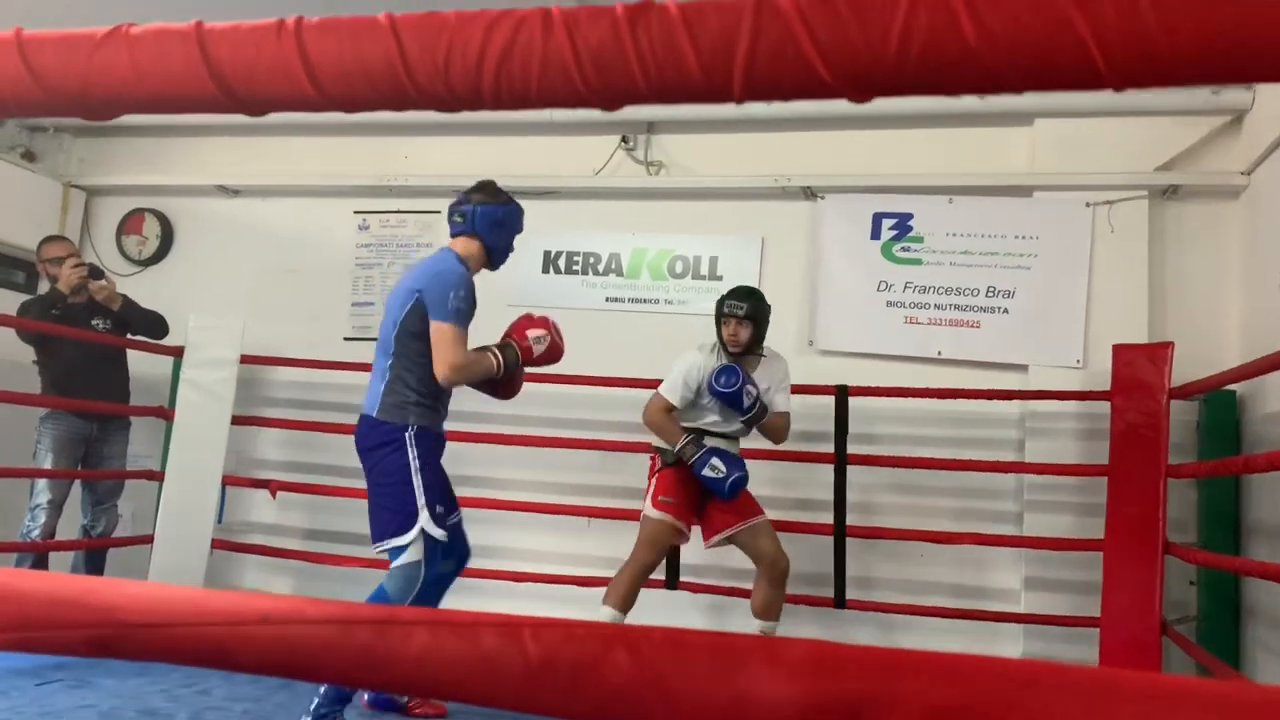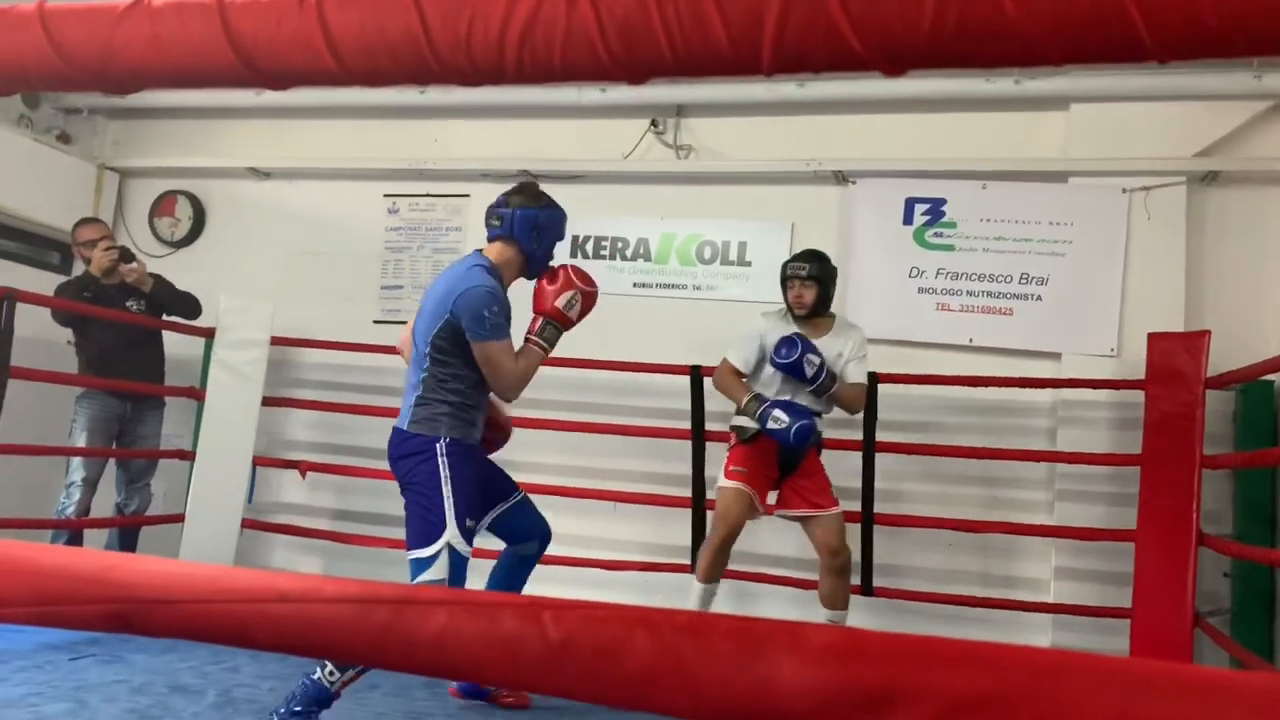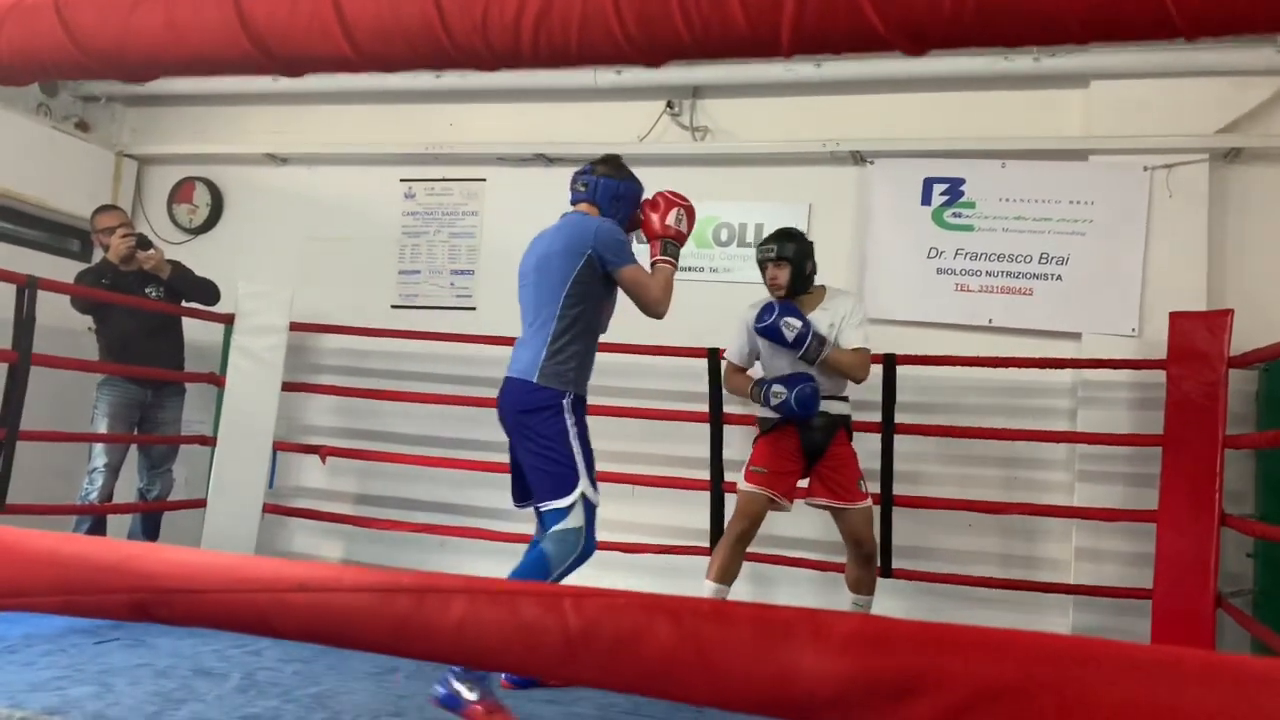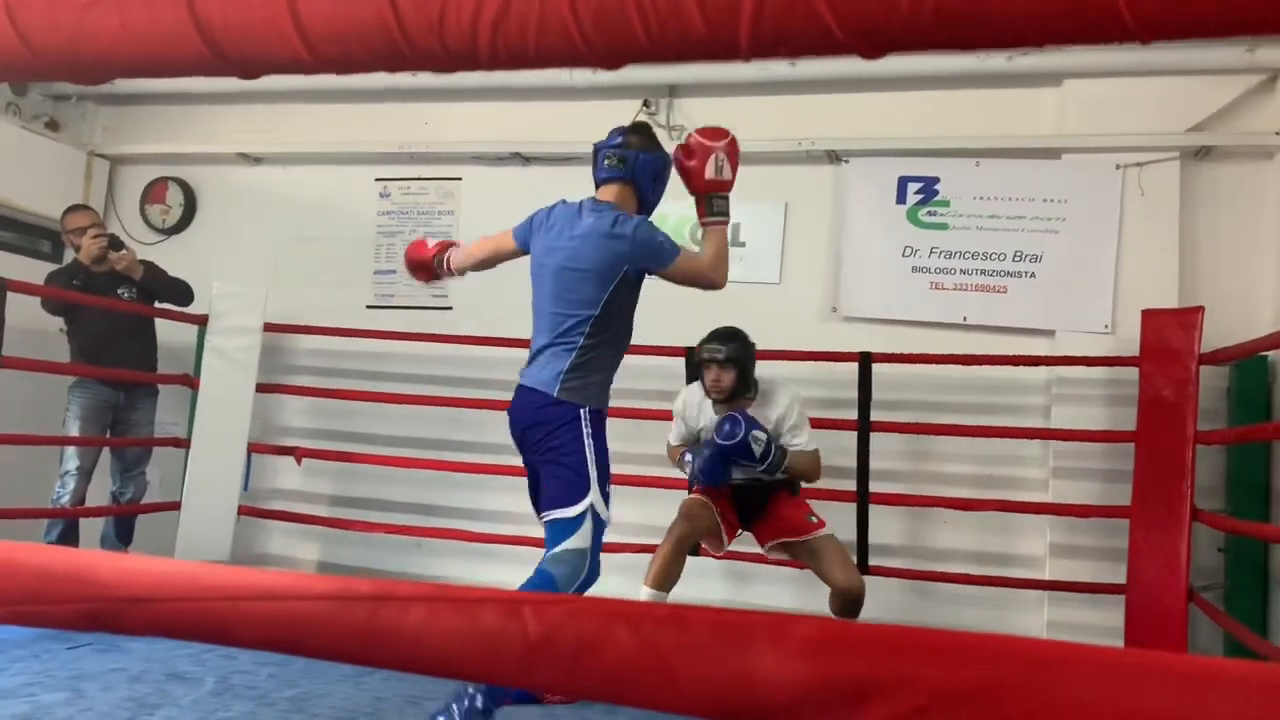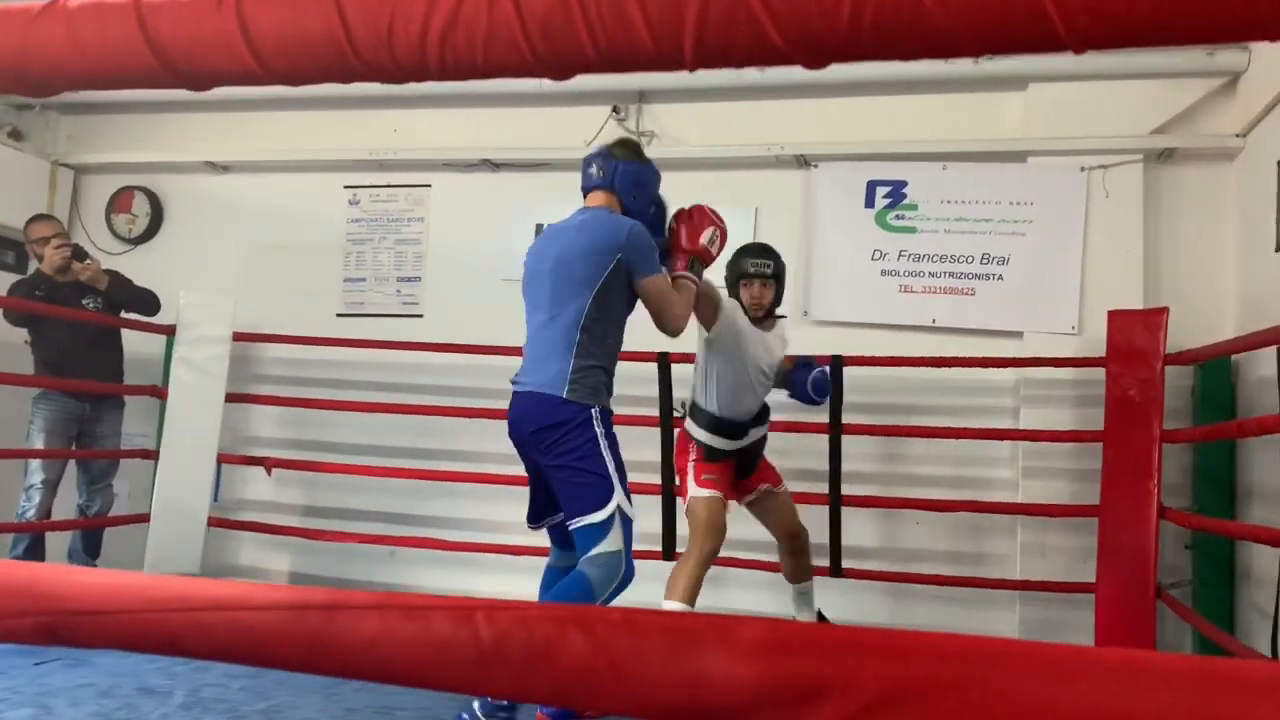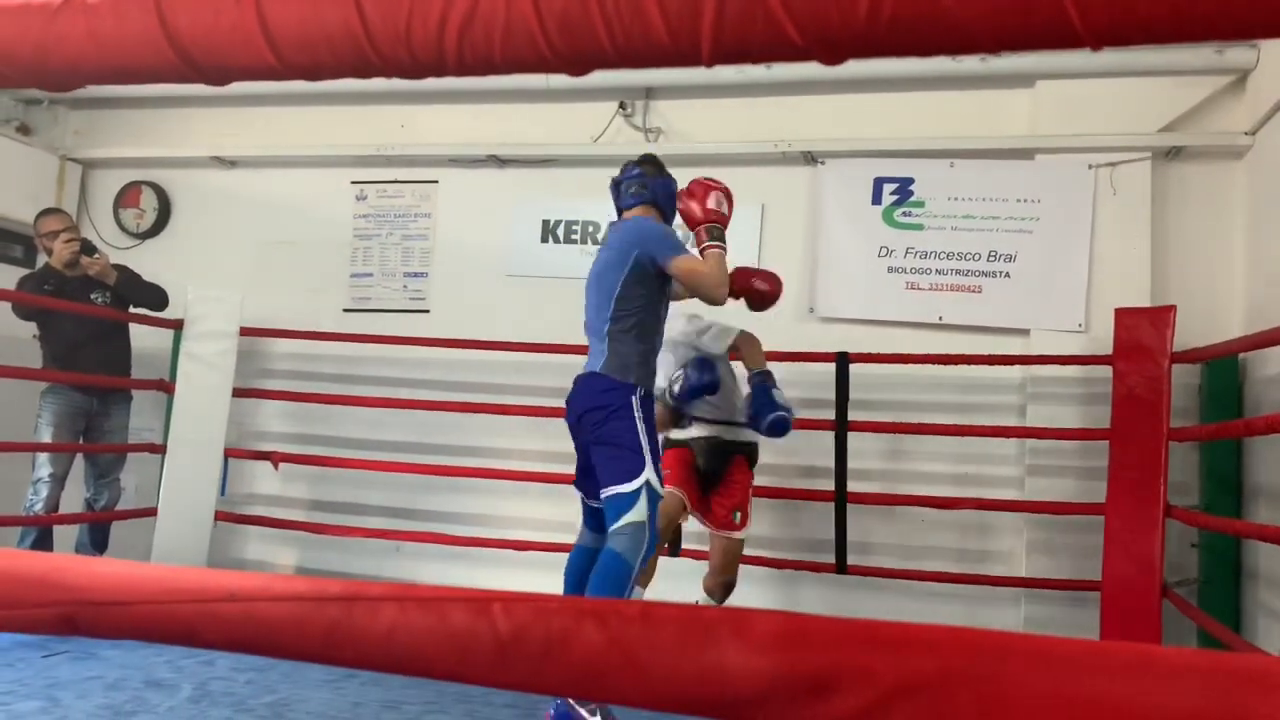
dt=0.7s
person 1, frame 1
left shoulder: (434, 270)
right shoulder: (452, 277)
right elbow: (450, 370)
left wrist: (487, 363)
right wrist: (509, 356)
left hip: (404, 433)
right hip: (398, 434)
left knee: (451, 554)
right knee: (414, 574)
person 1, frame 2
left shoulder: (471, 275)
right shoulder: (480, 291)
left elbow: (409, 344)
right elbow: (507, 385)
right wrist: (550, 326)
left hip: (453, 445)
right hip: (433, 447)
left knee: (530, 535)
right knee: (437, 591)
person 1, frame 3
left shoulder: (548, 240)
right shoulder: (598, 232)
right elbow: (654, 305)
left wrist: (638, 241)
right wrist: (665, 246)
left hip: (524, 393)
right hip: (548, 399)
left knee: (563, 525)
right knee: (569, 538)
right ankle: (469, 675)
person 1, frame 4
left shoulder: (549, 220)
right shoulder: (631, 234)
left elbow: (477, 256)
right elbow: (712, 274)
left wrist: (443, 259)
right wrist: (716, 203)
left hip: (533, 402)
right hip: (569, 411)
left knee: (572, 546)
right knee: (572, 562)
person 1, frame 5
left shoulder: (547, 239)
right shoulder: (626, 234)
right elbow: (673, 320)
right wrist: (688, 265)
left hip: (527, 408)
right hip: (570, 413)
left knee: (570, 549)
right knee: (610, 561)
person 1, frame 6
left shoulder: (620, 240)
right shoulder: (649, 233)
right elbow: (713, 289)
left wrist: (741, 282)
right wrist: (711, 231)
left hip: (592, 398)
right hip: (617, 397)
left knee: (597, 532)
right knee: (633, 530)
person 2, frame 1
left shoulder: (775, 366)
right shoulder: (699, 359)
left elbow: (780, 433)
right elbow: (653, 413)
left wrist: (751, 406)
right wrist: (696, 454)
left hip: (723, 469)
right hip: (678, 461)
left knee: (775, 563)
right knee: (647, 555)
person 2, frame 2
left shoulder: (850, 337)
right shoulder: (768, 326)
left elbow: (855, 404)
right elbow: (723, 375)
left wrist: (820, 377)
right wrist: (761, 408)
left hip: (803, 447)
right hip: (756, 439)
left knee: (837, 553)
right knee: (724, 531)
person 2, frame 3
left shoulder: (844, 305)
right shoulder: (759, 315)
left elbow: (860, 369)
right elbow: (731, 376)
left wrist: (807, 341)
right wrist: (763, 391)
left hip: (832, 430)
right hip: (780, 427)
left knee: (863, 544)
right knee: (742, 524)
person 2, frame 4
left shoulder: (781, 401)
right shoulder: (690, 399)
left elbow: (812, 469)
right elbow: (676, 448)
left wrist: (770, 454)
right wrist: (693, 461)
left hip: (776, 492)
right hip: (722, 489)
left knee: (850, 586)
right knee: (685, 526)
person 2, frame 5
left shoulder: (775, 329)
right shoulder: (726, 320)
right elbow: (702, 297)
left wrist: (803, 377)
left hip: (745, 448)
right hip: (704, 448)
left knee: (794, 536)
right knee: (706, 541)
left ankle: (807, 616)
person 2, frame 6
left shoulder: (682, 329)
left elbow: (746, 341)
right elbow: (660, 424)
left wrist: (763, 384)
right wrist: (675, 396)
left hip: (730, 452)
right hip: (684, 448)
left knee: (724, 573)
right knee: (657, 526)
person 3, frame 1
left shoulder: (112, 303)
right shoulder: (37, 308)
left elbow: (159, 328)
right elbow: (27, 333)
left wrist: (118, 303)
right wrist: (61, 291)
left hip: (111, 423)
right hip: (62, 420)
left knee: (102, 519)
right knee: (43, 512)
person 3, frame 2
left shoulder: (149, 283)
right shoulder: (75, 290)
left elbow: (192, 309)
right elbow: (61, 316)
left wrist: (148, 285)
right wrist: (94, 274)
left hip: (146, 403)
right hip: (98, 399)
left knee: (135, 496)
right knee: (79, 489)
person 3, frame 3
left shoulder: (168, 269)
right shoulder: (94, 277)
left elbow: (211, 294)
right elbow: (80, 303)
left wrist: (165, 272)
right wrist: (111, 261)
left hip: (167, 390)
right hip: (119, 386)
left knee: (158, 481)
right knee: (101, 474)
person 3, frame 4
left shoulder: (141, 270)
right shoulder: (65, 278)
left elbow: (184, 295)
right elbow: (51, 305)
left wrist: (138, 273)
right wrist: (83, 262)
left hip: (139, 391)
right hip: (91, 389)
left knee: (131, 483)
right knee: (74, 476)
left ankle: (114, 555)
person 3, frame 5
left shoulder: (105, 279)
right shoulder: (29, 288)
left elbow: (151, 305)
left wrist: (103, 283)
right wrist: (45, 272)
left hip: (106, 403)
right hip: (55, 401)
left knee: (98, 496)
right knee: (39, 490)
left ankle: (82, 568)
person 3, frame 6
left shoulder: (114, 274)
right shoulder: (37, 282)
left elbow: (159, 300)
right elbow: (22, 310)
left wrist: (112, 278)
right wrist: (54, 266)
left hip: (113, 398)
right hip: (63, 395)
left knee: (105, 491)
right knee: (46, 484)
left ankle: (90, 562)
